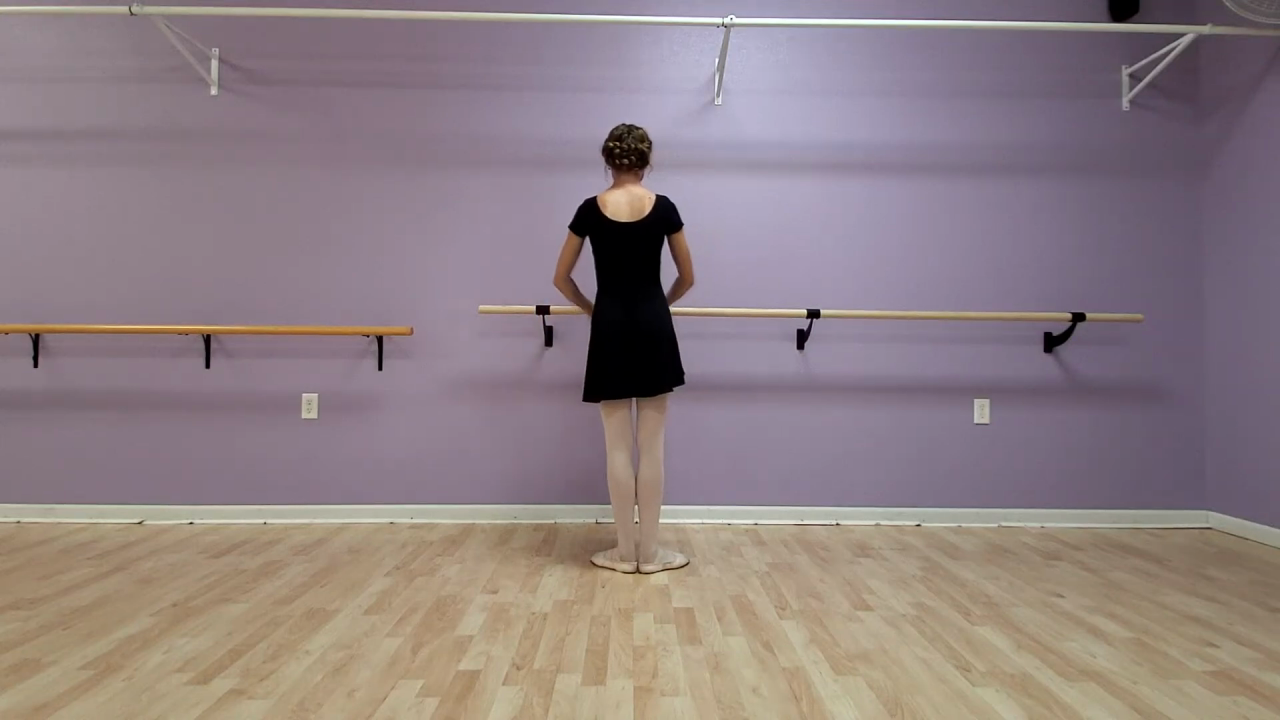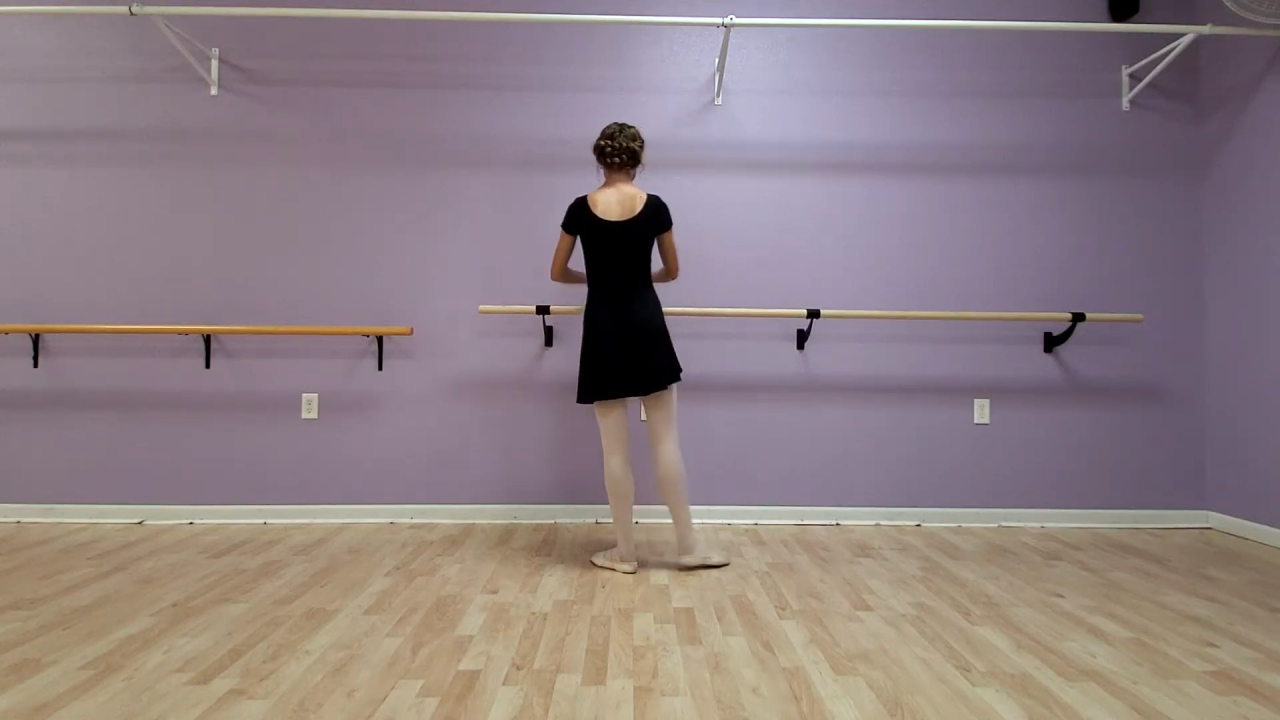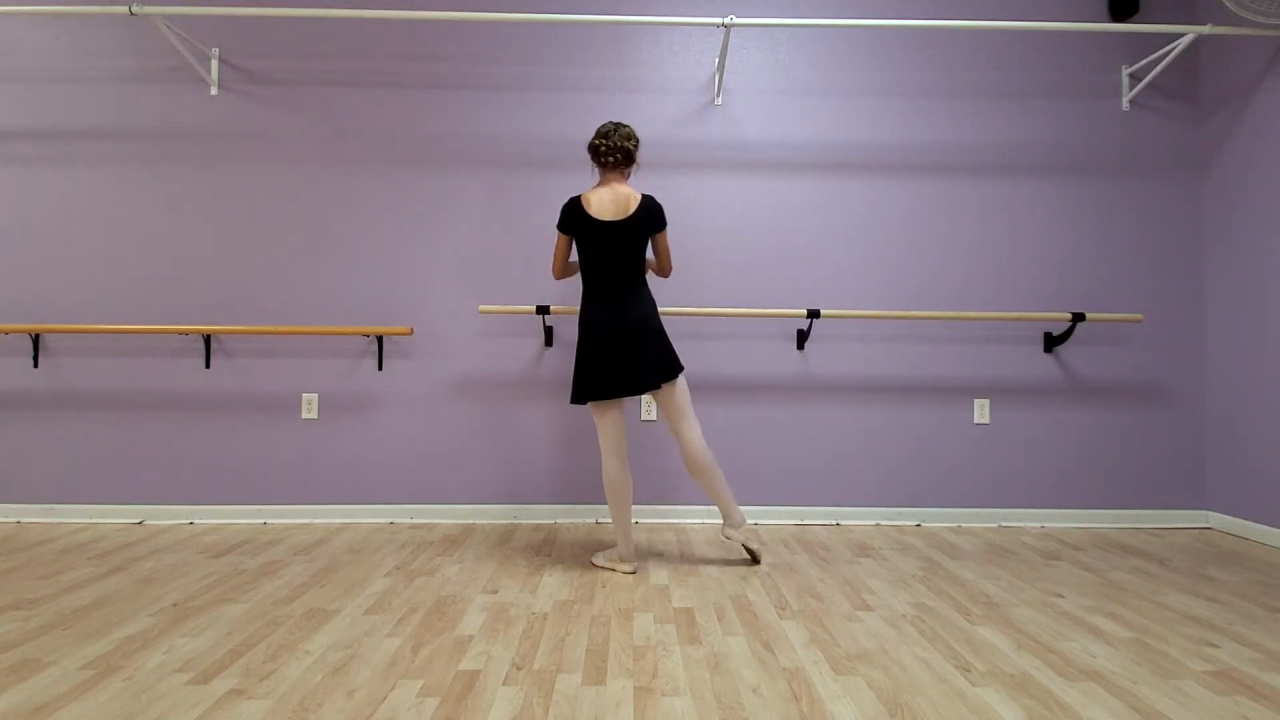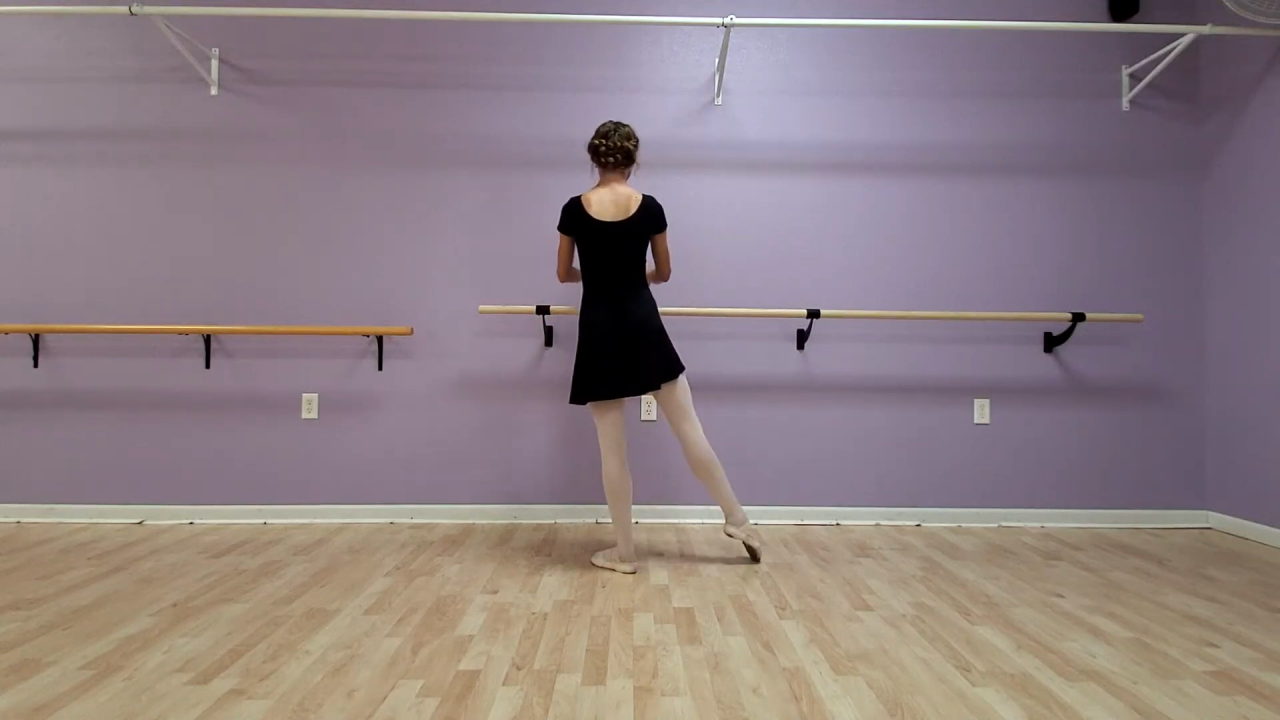
dt=0.3s
person 1, frame 1
left shoulder: (590, 210)
right shoulder: (664, 208)
left elbow: (561, 278)
right elbow: (687, 277)
left hip: (610, 329)
right hip: (653, 328)
left knee: (618, 446)
right knee: (651, 445)
left ankle: (625, 551)
right ankle: (649, 551)
person 1, frame 2
left shoulder: (581, 209)
right shoulder: (655, 207)
left elbow: (557, 273)
right elbow: (671, 272)
left hip: (603, 329)
right hip: (646, 326)
left knee: (614, 447)
right knee: (665, 440)
left ankle: (624, 551)
right ankle: (688, 545)
person 1, frame 3
left shoulder: (575, 208)
right shoulder: (649, 207)
left elbow: (559, 271)
right elbow: (664, 269)
left hip: (599, 331)
right hip: (641, 325)
left knee: (612, 447)
right knee: (686, 427)
left ankle: (624, 551)
right ankle: (734, 520)
person 1, frame 4
left shoulder: (574, 209)
right shoulder: (649, 207)
left elbow: (564, 274)
right elbow: (663, 273)
left hip: (599, 330)
right hip: (642, 325)
left knee: (612, 447)
right knee: (688, 427)
left ankle: (624, 552)
right ankle: (737, 519)
